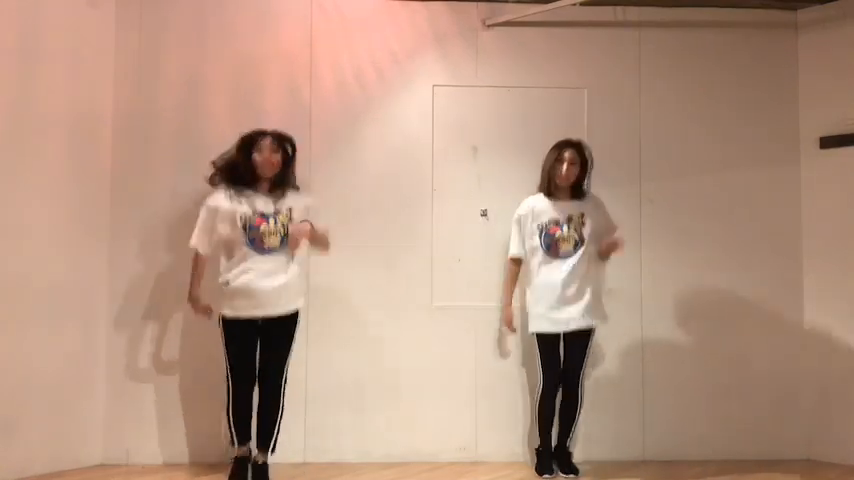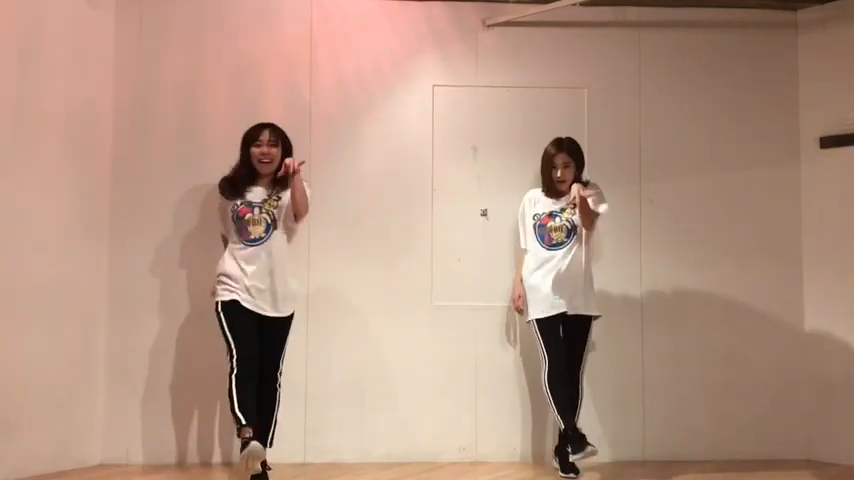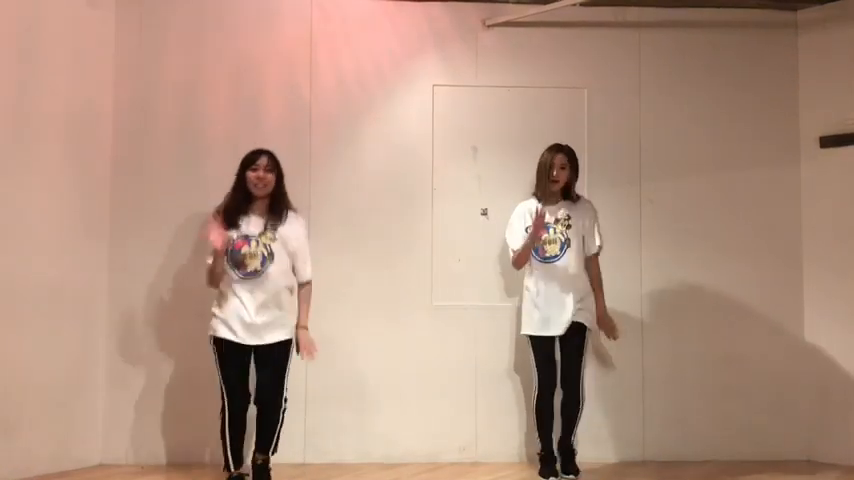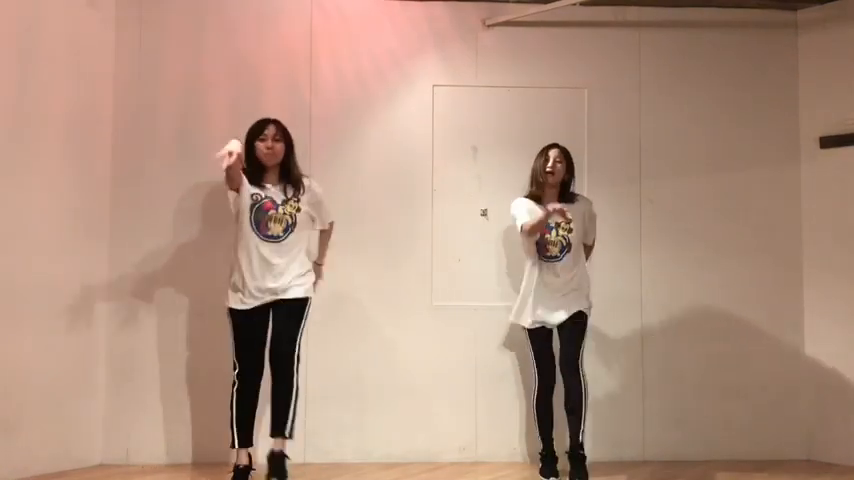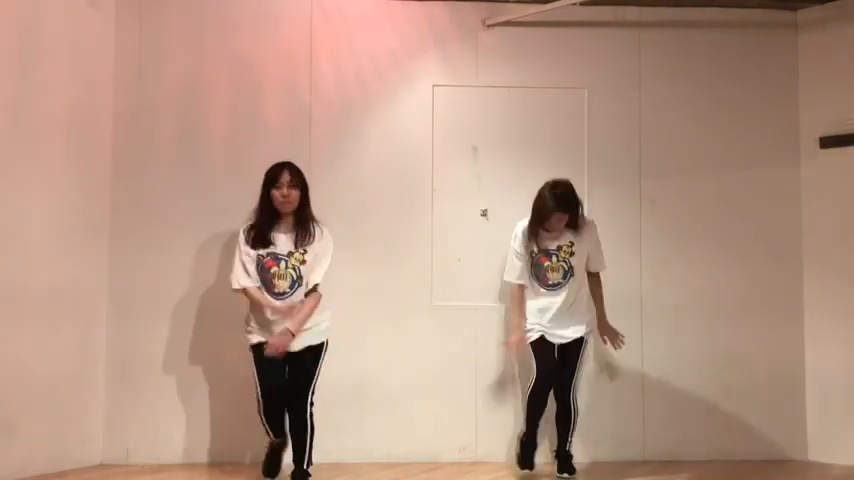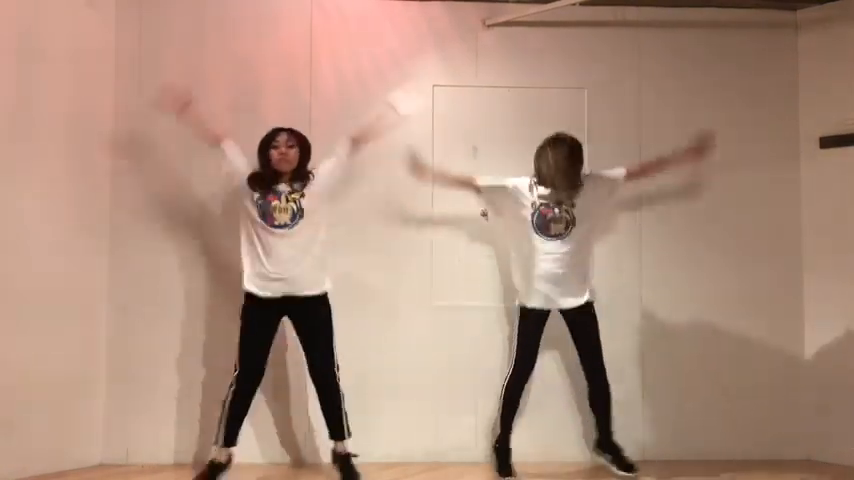
dt=0.3s
person 1, frame 1
left shoulder: (294, 199)
right shoulder: (225, 198)
left elbow: (322, 243)
right elbow: (202, 247)
left wrist: (311, 233)
right wrist: (193, 291)
left hip: (283, 305)
right hip: (239, 305)
left knee: (273, 382)
right knee: (240, 381)
person 1, frame 2
left shoulder: (289, 189)
right shoulder: (232, 190)
left elbow: (301, 211)
left wrist: (295, 179)
left hip: (277, 298)
right hip: (235, 292)
left knee: (269, 377)
right knee: (243, 361)
right ankle: (248, 441)
person 1, frame 3
left shoulder: (291, 221)
right shoulder: (226, 220)
left elbow: (304, 279)
right elbow: (214, 281)
left wrist: (302, 327)
right wrist: (217, 254)
left hip: (275, 327)
right hip: (230, 326)
left knee: (271, 398)
right knee: (234, 401)
person 1, frame 4
left shoulder: (306, 189)
right shoulder: (244, 183)
left elbow: (325, 224)
right elbow: (231, 180)
left wrist: (319, 261)
right wrist: (235, 158)
left hip: (292, 289)
right hip: (246, 293)
left knee: (284, 355)
right knee: (246, 372)
left ankle: (278, 449)
person 1, frame 5
left shoulder: (317, 236)
right shoulder: (251, 236)
left elbow: (316, 290)
right elbow: (246, 288)
left wrist: (290, 330)
right wrist: (274, 316)
left hip: (308, 335)
right hip: (264, 332)
left knee: (299, 401)
right knee: (271, 394)
right ankle: (277, 440)
person 1, frame 6
left shoulder: (317, 180)
right shoulder: (253, 183)
left elbow: (355, 141)
right elbow: (218, 138)
left wrist: (389, 114)
right wrist: (186, 109)
left hip: (309, 290)
right hip: (261, 290)
left knee: (325, 370)
right knee: (247, 372)
person 2, frame 1
left shoulder: (592, 206)
right shoulder: (531, 207)
left elbow: (602, 253)
right elbow: (516, 258)
left wrist: (611, 246)
right wrist: (507, 302)
left hip: (582, 307)
right hip: (545, 308)
left knee: (572, 382)
right knee: (550, 382)
left ankle: (562, 450)
right ankle: (544, 450)
person 2, frame 2
left shoulder: (590, 193)
right shoulder: (531, 200)
left elbow: (590, 223)
left wrist: (581, 201)
right wrist: (518, 284)
left hip: (578, 297)
right hip: (542, 296)
left knee: (573, 371)
right knee: (555, 362)
left ankle: (564, 447)
right ankle: (572, 435)
person 2, frame 3
left shoulder: (584, 208)
right shoulder: (526, 210)
left elbow: (591, 260)
right elbow: (518, 261)
left wrist: (601, 307)
right wrist: (536, 232)
left hip: (575, 308)
right hip: (539, 309)
left knee: (572, 382)
right knee: (546, 382)
left ankle: (566, 449)
person 2, frame 4
left shoulder: (582, 206)
right shoulder: (523, 206)
right elbow: (528, 231)
right wrist: (548, 214)
left hip: (573, 302)
right hip: (536, 305)
left knee: (571, 368)
right knee: (544, 379)
left ankle: (576, 449)
right ankle: (547, 453)
person 2, frame 5
left shoulder: (586, 230)
right shoulder: (524, 231)
left elbow: (593, 273)
right elbow: (517, 283)
left wrist: (603, 321)
right wrist: (517, 327)
left hip: (575, 322)
right hip: (540, 321)
left knee: (565, 387)
right knee: (544, 378)
left ankle: (565, 454)
right ankle: (528, 440)
person 2, frame 6
left shoulder: (591, 186)
right shoulder: (520, 189)
left elbow: (634, 173)
right elbow: (477, 185)
left wrist: (683, 156)
right wrist: (433, 175)
left hip: (577, 293)
right hip: (534, 294)
left knee: (596, 369)
right knee: (521, 368)
left ankle: (606, 444)
right ankle: (503, 444)
